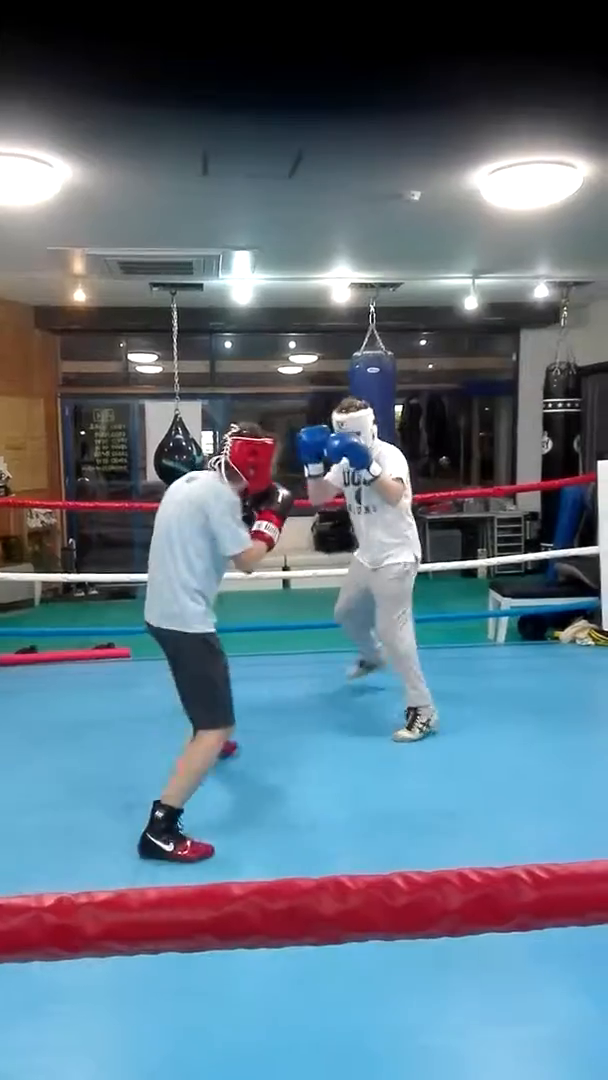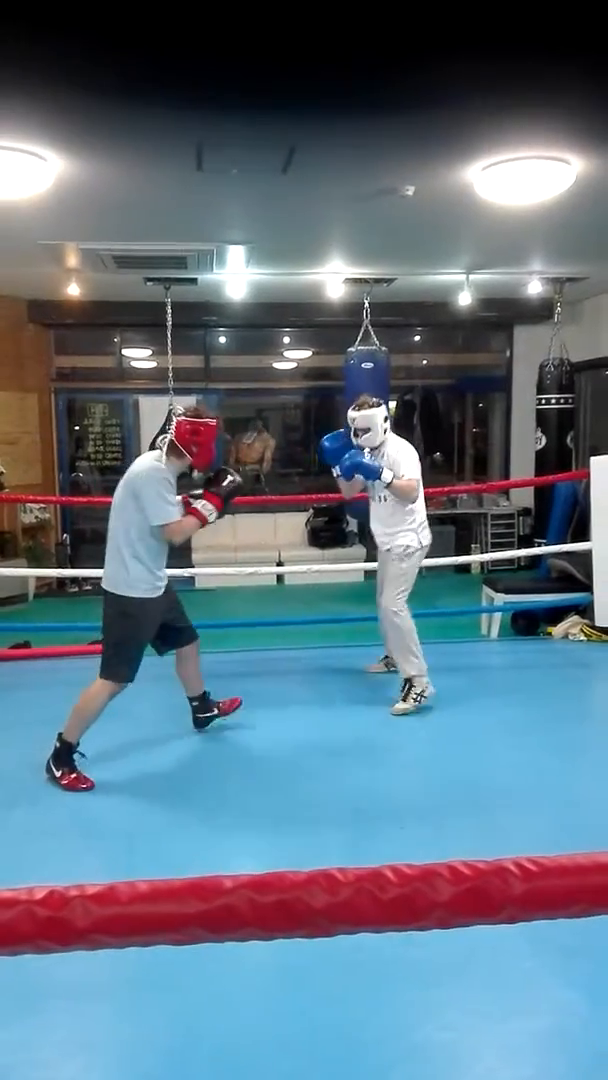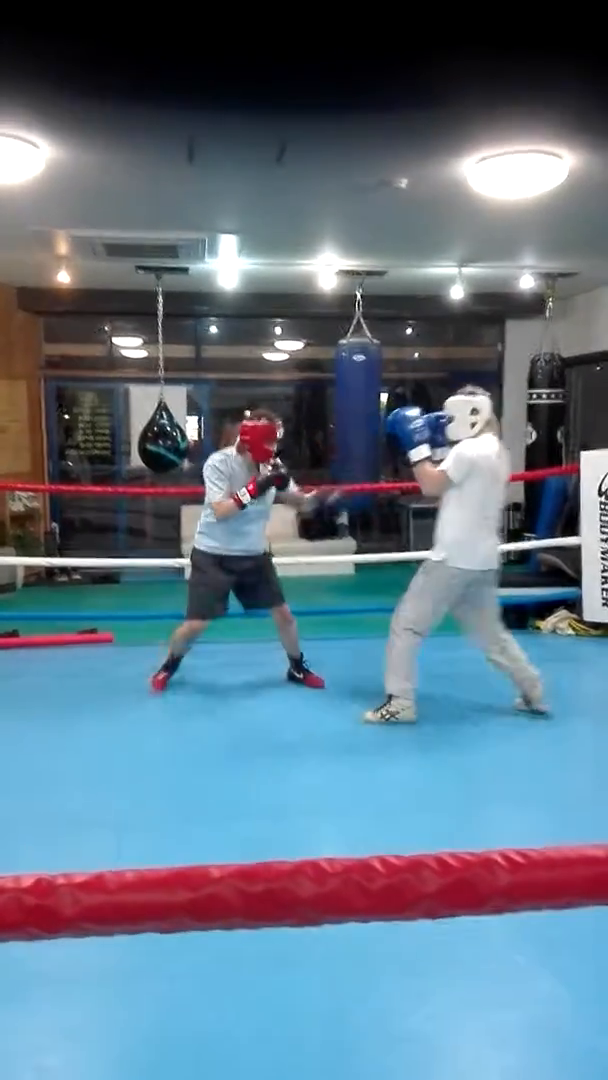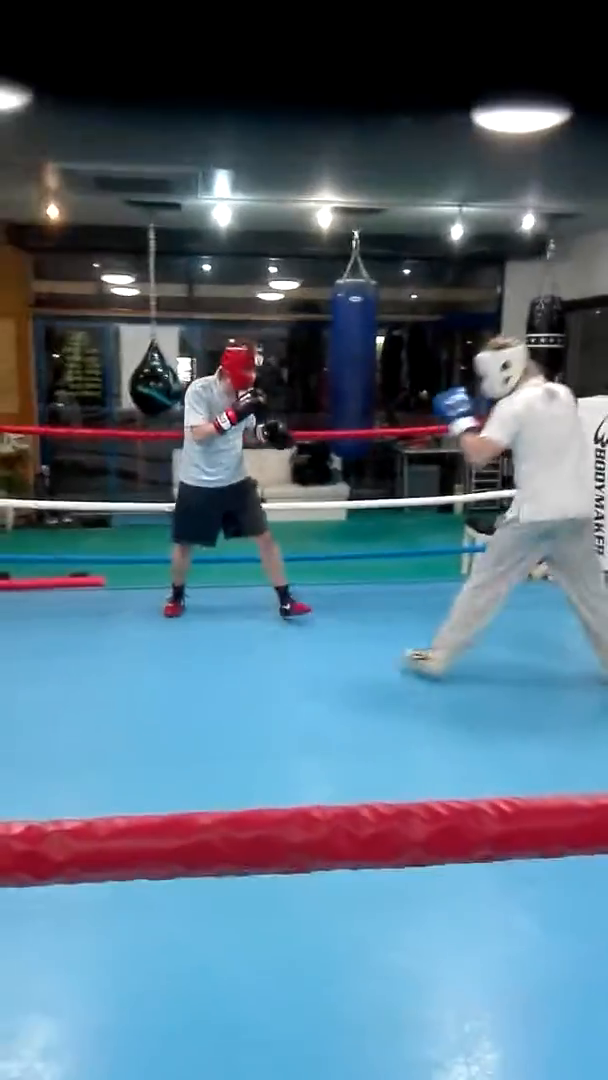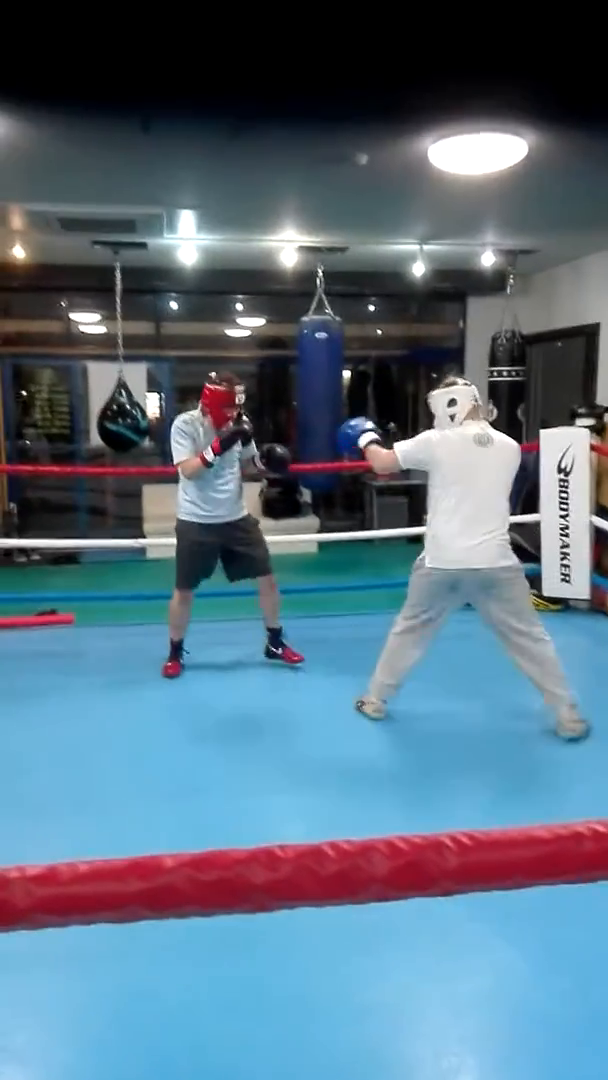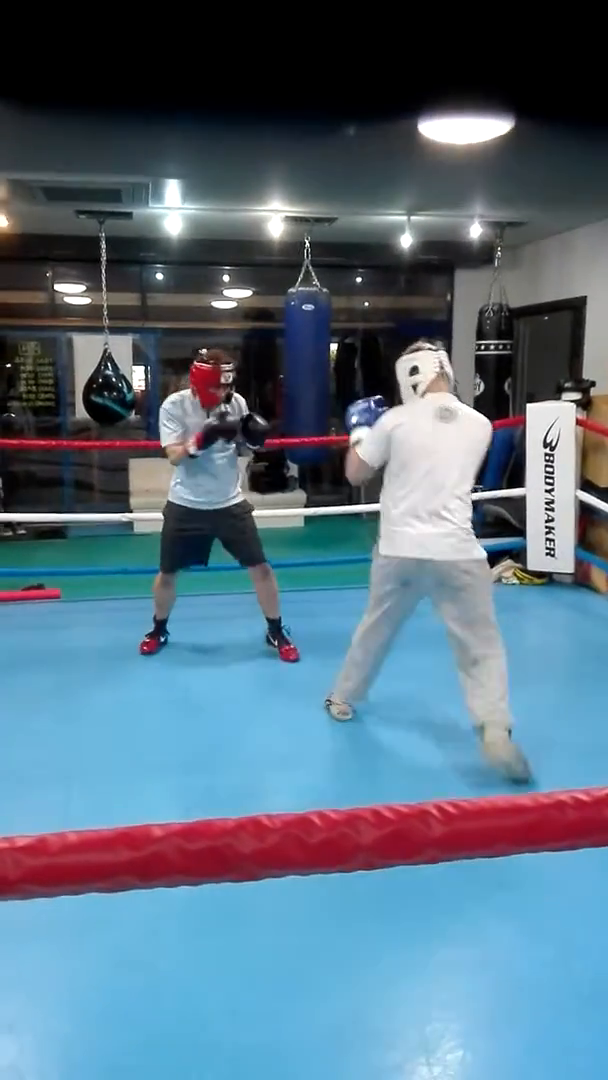
dt=0.7s
person 1, frame 1
left shoulder: (388, 454)
right shoulder: (345, 460)
left elbow: (395, 495)
right elbow: (317, 498)
left wrist: (367, 464)
right wrist: (313, 463)
left hip: (396, 559)
right hip: (367, 557)
left knee: (394, 631)
right knee: (347, 613)
left ankle: (422, 709)
right ankle: (372, 656)
person 1, frame 2
left shoulder: (400, 450)
right shoulder: (368, 453)
left elbow: (412, 492)
right elbow: (350, 491)
left wrist: (380, 475)
right wrist: (341, 465)
left hip: (408, 541)
right hip: (388, 541)
left knee: (392, 605)
right knee: (386, 603)
left ankle: (418, 682)
right ankle: (395, 656)
person 1, frame 3
left shoulder: (470, 450)
right shoulder: (496, 452)
left elbow: (431, 487)
right elbow: (445, 479)
left wrist: (416, 445)
right wrist: (435, 445)
left hip: (453, 557)
right hip: (484, 561)
left knee: (406, 623)
right knee: (488, 627)
left ankle: (399, 702)
right ankle: (532, 692)
person 1, frame 4
left shoulder: (513, 406)
right shoulder: (564, 395)
left elbow: (480, 455)
left wrist: (461, 419)
left hip: (534, 516)
right hip: (578, 514)
left knee: (485, 582)
left ankle: (438, 655)
person 1, frame 5
left shoulder: (436, 441)
right shoulder: (509, 448)
left elbow: (382, 464)
left wrist: (365, 435)
left hip: (443, 563)
right hip: (496, 564)
left knee: (409, 631)
right knee: (528, 637)
left ankle: (374, 699)
right ankle: (566, 713)
person 1, frame 6
left shoulder: (396, 419)
right shoulder: (480, 424)
left elbow: (355, 472)
left wrist: (360, 427)
left hip: (398, 550)
right hip: (456, 554)
left knee: (375, 630)
right knee: (482, 648)
left ankle: (343, 700)
right ankle: (497, 742)
person 2, frame 1
left shoulder: (186, 483)
right shoulder: (219, 495)
right elbow: (247, 561)
left wrist: (251, 513)
right wrist: (271, 516)
left hip: (163, 611)
right hip: (186, 619)
left knee: (204, 679)
right knee: (216, 725)
left ankle: (204, 748)
right ankle: (160, 828)
person 2, frame 2
left shoulder: (161, 466)
right shoulder: (153, 471)
left elbow: (172, 513)
right elbow: (175, 532)
left wrist: (198, 501)
right wrist: (211, 503)
left hip: (151, 584)
right hip: (130, 590)
left knee: (187, 644)
right knee: (114, 679)
left ankle: (203, 708)
right ankle: (61, 758)
person 2, frame 3
left shoulder: (269, 462)
right shoulder: (218, 463)
left elbow: (293, 499)
right elbow: (220, 511)
left wrist: (315, 500)
right wrist: (256, 486)
left hip: (252, 553)
right hip: (212, 552)
left knee: (282, 612)
right knee: (197, 621)
left ankle: (297, 667)
right ankle: (171, 664)
person 2, frame 4
left shoulder: (244, 392)
right shoulder: (200, 390)
right elbow: (200, 435)
left wrist: (266, 432)
right wrist: (233, 412)
left hip: (235, 481)
right hip: (198, 484)
left knee: (265, 537)
right knee: (184, 543)
left ankle: (286, 600)
right ankle: (177, 595)
person 2, frame 5
left shoulder: (241, 423)
right shoulder: (185, 424)
right elbow: (188, 470)
left wrist: (266, 458)
right wrist: (219, 444)
left hip: (235, 517)
right hip: (195, 521)
left knee: (267, 579)
right knee: (184, 589)
left ankle: (275, 642)
right ankle: (175, 652)
person 2, frame 6
left shoulder: (236, 402)
right shoulder: (175, 405)
right elbow: (174, 456)
left wrist: (253, 438)
right wrist: (202, 439)
left hip: (230, 503)
right hip: (186, 505)
left knee: (260, 568)
right knee: (167, 573)
left ankle: (276, 633)
right ankle: (159, 630)
